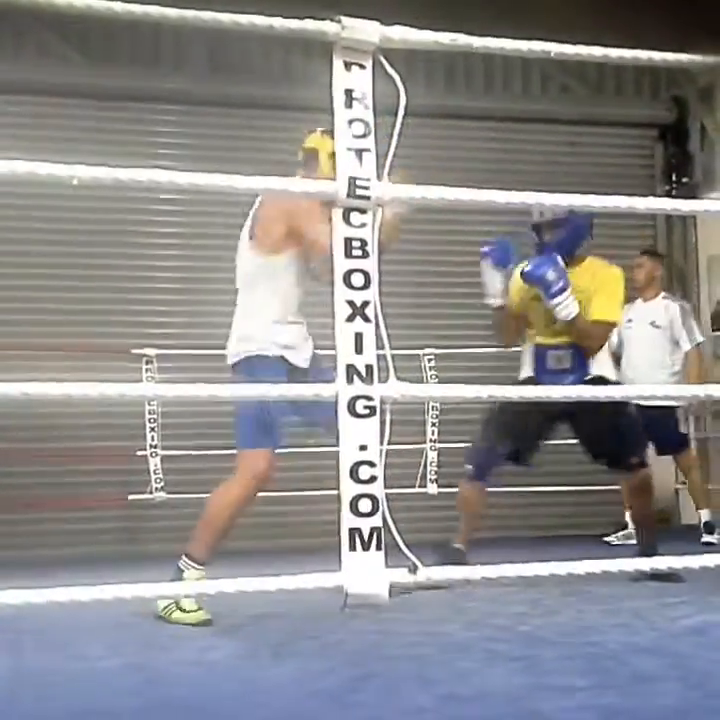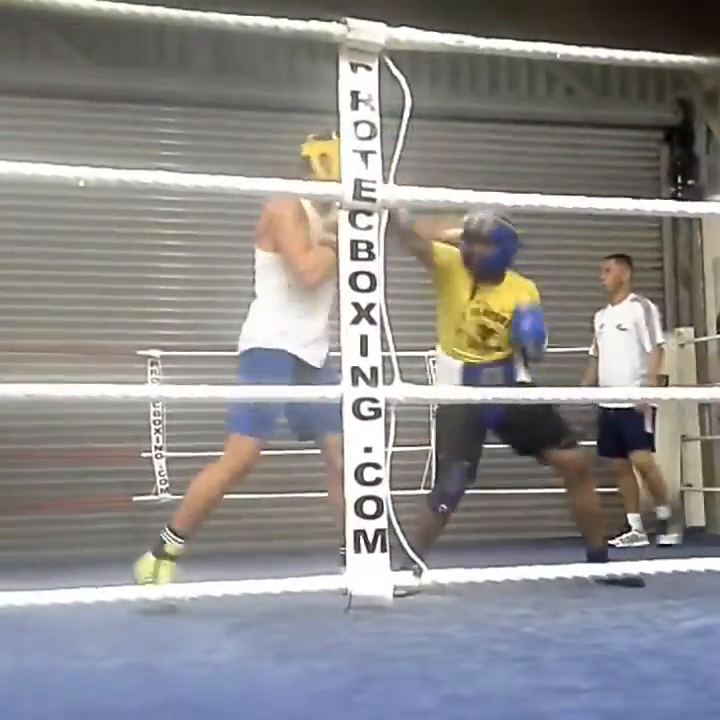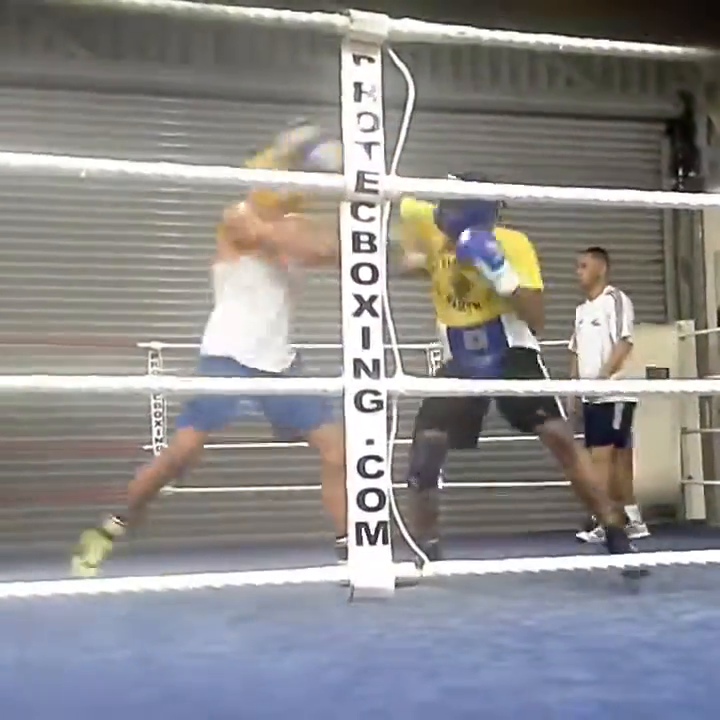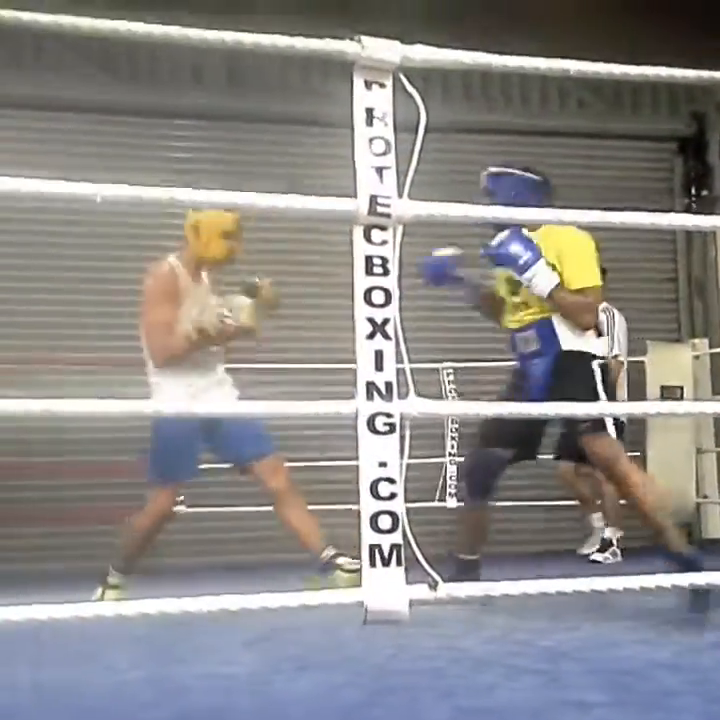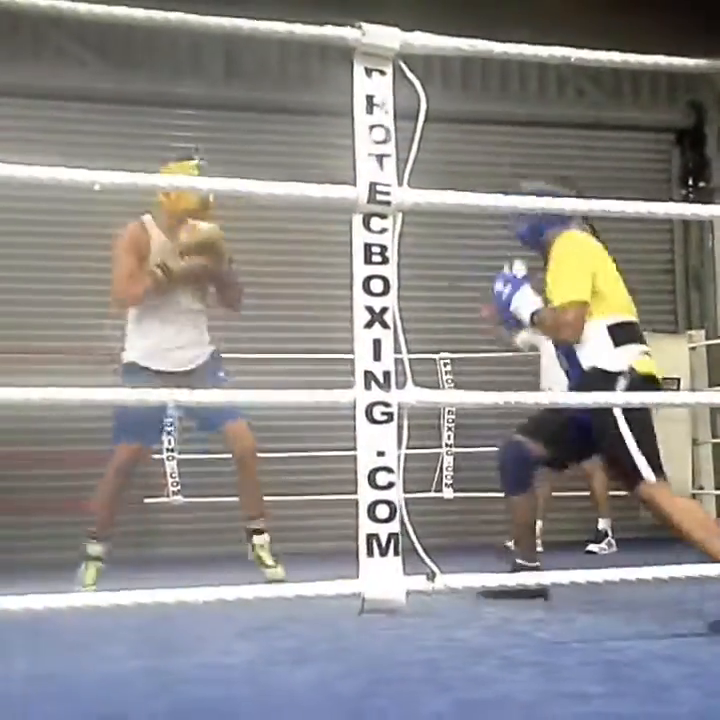
dt=0.3s
person 1, frame 1
left shoulder: (313, 206)
right shoulder: (291, 202)
left elbow: (336, 258)
left wrist: (372, 226)
right wrist: (375, 226)
left hip: (298, 350)
right hip: (261, 352)
right knee: (255, 469)
right ankle: (183, 582)
person 1, frame 2
left shoulder: (328, 215)
right shoulder: (285, 209)
right elbow: (311, 274)
right wrist: (341, 236)
left hip: (311, 352)
right hip: (270, 348)
left knee: (343, 456)
right knee: (239, 457)
right ankle: (163, 554)
person 1, frame 3
left shoulder: (286, 218)
right shoulder: (241, 218)
right elbow: (312, 246)
left hip: (278, 358)
right hip: (229, 354)
left knee: (334, 450)
right knee: (183, 452)
left ankle: (351, 550)
right ankle: (109, 531)
person 1, frame 4
left shoulder: (205, 275)
right shoulder: (163, 277)
right elbow: (161, 352)
left wrist: (253, 305)
right wrist: (213, 328)
left hip: (220, 396)
right hip: (176, 404)
left knee: (279, 482)
right knee: (161, 505)
left ankle: (337, 566)
right ankle: (114, 580)
person 1, frame 5
left shoulder: (208, 233)
right shoulder: (137, 233)
left elbow: (235, 302)
right elbow: (123, 295)
left wrist: (220, 261)
right wrist: (174, 269)
left hip: (199, 358)
right hip: (146, 361)
left knee: (244, 444)
right knee: (125, 460)
left ankle: (259, 542)
right ankle: (93, 557)
person 2, frame 1
left shoulder: (606, 275)
right shoulder: (527, 272)
left elbow: (593, 342)
right elbow: (510, 336)
left wrist: (559, 296)
right wrist: (495, 288)
left hip: (591, 382)
right hip: (537, 381)
left knee: (639, 475)
right knee: (482, 456)
left ankle: (648, 552)
right ankle: (455, 555)
person 2, frame 2
left shoulder: (524, 289)
right shoulder: (450, 265)
left elbow: (533, 354)
right elbow: (408, 236)
left wrist: (533, 340)
left hip: (513, 388)
left knee: (574, 464)
right knee: (449, 490)
left ankle: (599, 559)
right ankle: (410, 566)
person 2, frame 3
left shoulder: (512, 243)
right shoulder: (431, 223)
left elbow: (534, 312)
left wrist: (498, 269)
left hip: (513, 355)
right hip: (463, 362)
left knee: (557, 435)
right knee: (423, 454)
left ankle: (616, 535)
right ankle: (426, 550)
person 2, frame 4
left shoulder: (569, 239)
right shoulder: (506, 240)
left elbow: (586, 316)
right elbow: (500, 311)
left wrist: (535, 270)
right wrist: (459, 277)
left hip: (574, 361)
right hip: (532, 373)
left knee: (605, 453)
right knee: (478, 467)
left ankle: (685, 558)
right ankle: (465, 567)
person 2, frame 5
left shoulder: (570, 248)
right shoulder: (567, 252)
left elbow: (568, 328)
left wrist: (522, 300)
right wrist: (519, 309)
left hip: (617, 378)
right hip: (594, 381)
left knee: (650, 490)
right knee: (515, 456)
right ankle: (526, 571)
person 3, frame 1
left shoulder: (674, 308)
right shoulder: (627, 311)
left elbow: (693, 349)
right elbow: (612, 352)
left hip: (664, 401)
left knee: (686, 461)
left ankle: (707, 523)
right ankle: (632, 527)
person 3, frame 2
left shoulder: (641, 307)
right shoulder: (601, 316)
left elbow: (655, 350)
left wrist: (648, 388)
left hip: (636, 402)
right hip: (608, 403)
left knee: (641, 460)
right knee: (619, 466)
left ankle: (665, 518)
right ankle: (636, 528)
person 3, frame 3
left shoulder: (615, 300)
right shoulder: (581, 310)
left elbow: (624, 343)
left wrist: (601, 378)
left hip: (613, 395)
right hip: (592, 397)
left knee: (601, 456)
right knee: (614, 460)
left ankle: (599, 523)
right ankle: (635, 522)
person 3, frame 4
left shoulder: (607, 315)
left elbow: (615, 361)
left knee: (603, 474)
right knee: (566, 470)
left ankle: (611, 541)
right ankle: (600, 525)
person 3, frame 5
right shoulder: (544, 331)
right elbow: (518, 340)
left knee: (590, 466)
right knee: (544, 469)
left ankle: (605, 532)
right ankle: (535, 533)
